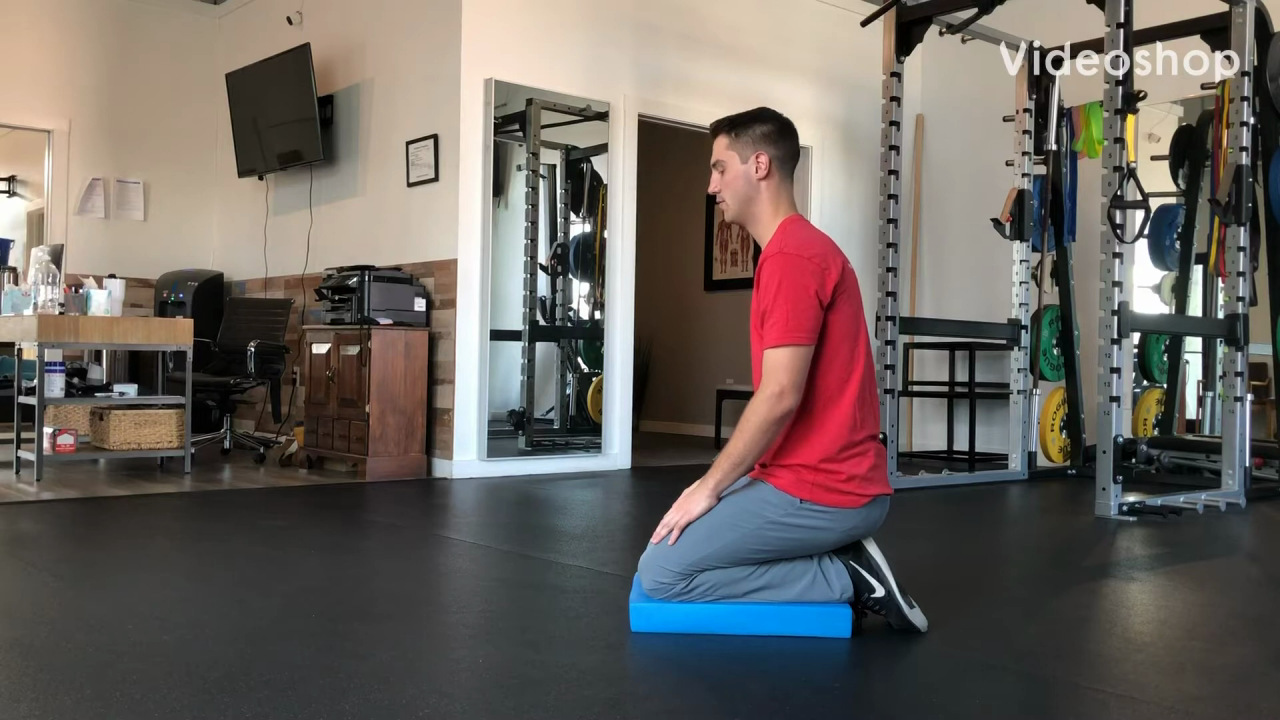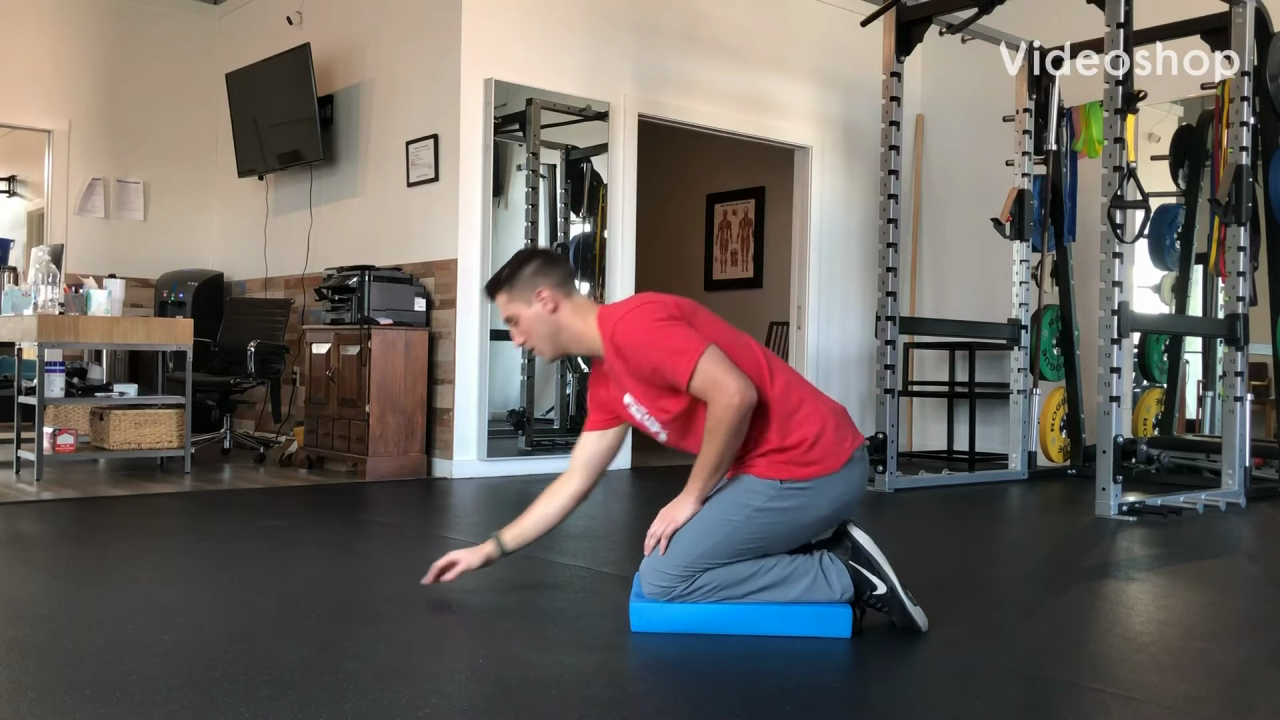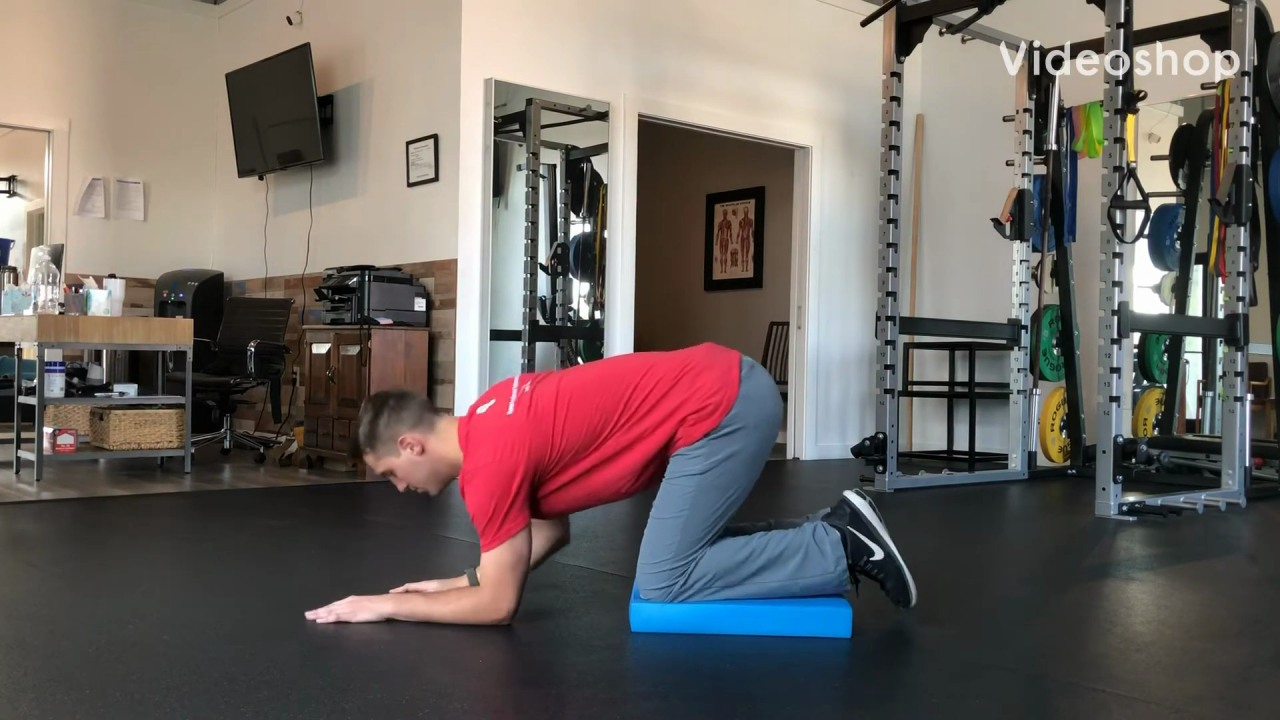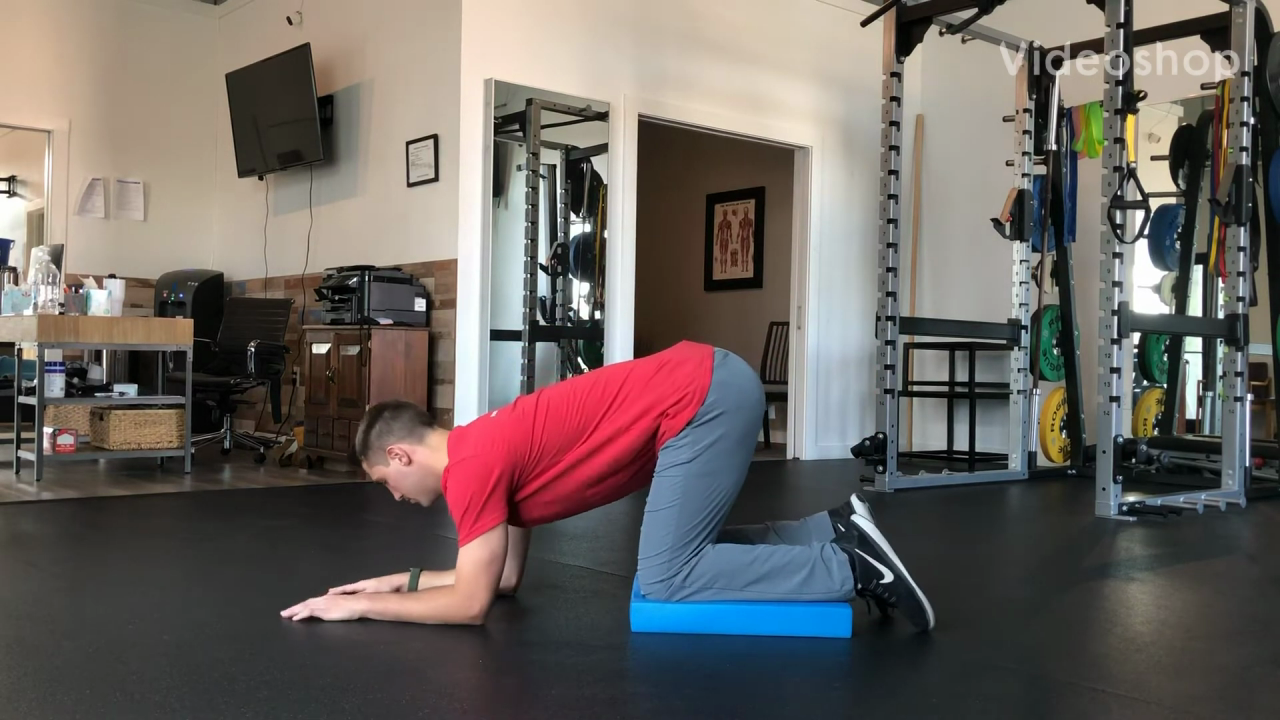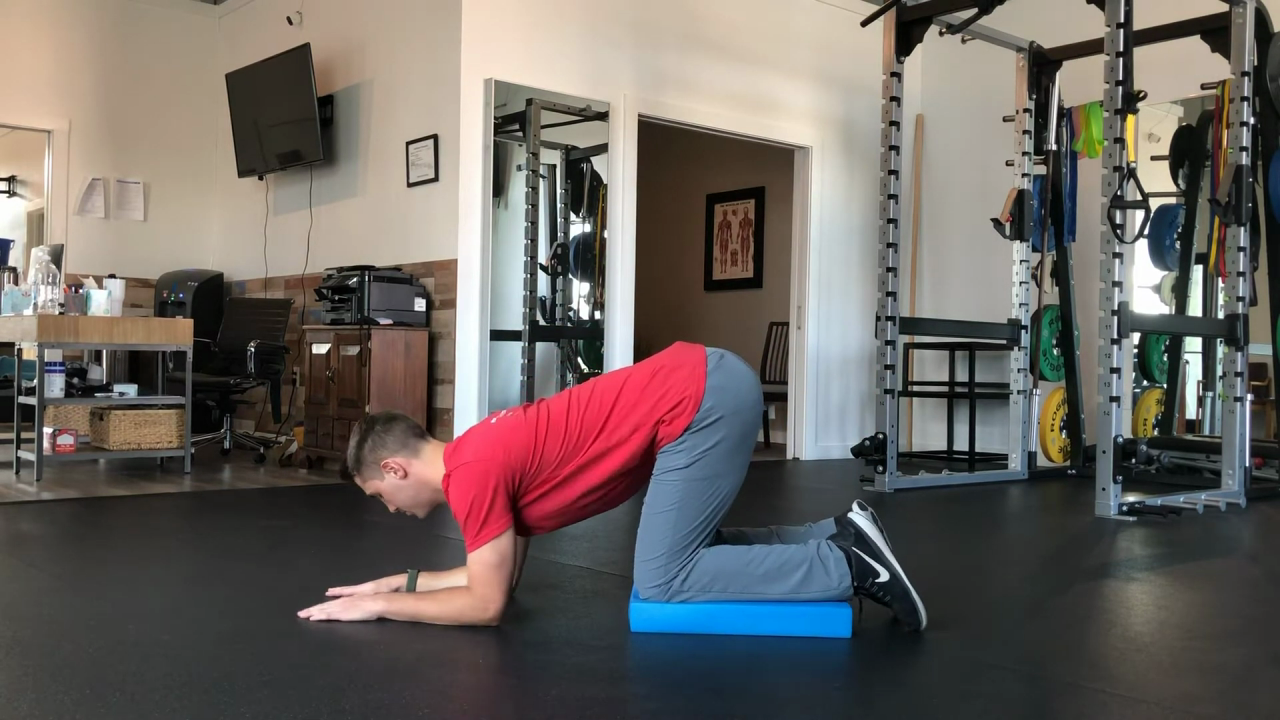
dt=1s
person 1, frame 1
left shoulder: (790, 257)
right shoulder: (800, 250)
left elbow: (780, 398)
left wrist: (709, 488)
right wrist: (715, 482)
left hip: (819, 490)
right hip: (829, 479)
left knee: (662, 572)
right knee: (683, 541)
left ankle: (845, 579)
right ankle: (840, 563)
person 1, frame 2
left shoulder: (632, 322)
right shoulder: (606, 378)
left elbow: (735, 396)
right elbow: (574, 481)
left wrist: (691, 497)
right wrist: (490, 549)
left hip: (811, 467)
right hip: (796, 463)
left knee: (663, 580)
right knee: (673, 553)
left ankle: (842, 576)
right ankle: (833, 554)
person 1, frame 3
left shoulder: (488, 462)
right shoulder: (490, 416)
left elbow: (499, 604)
right elbow: (552, 530)
left wrist: (387, 605)
right wrist: (463, 582)
left hip: (724, 409)
right hip: (733, 384)
left knee: (664, 585)
right knee: (684, 550)
left ankle: (842, 549)
right ankle: (833, 529)
person 1, frame 4
left shoulder: (471, 466)
right shoulder: (493, 454)
left elbow: (471, 602)
right elbow: (503, 576)
left wrist: (362, 606)
right wrist: (401, 580)
left hip: (705, 397)
right hip: (715, 384)
left knee: (665, 581)
right knee: (685, 551)
left ankle: (850, 567)
right ankle: (837, 531)
person 1, frame 5
left shoulder: (470, 473)
right shoulder: (486, 458)
left elbow: (486, 604)
right elbow: (494, 573)
left wrist: (379, 606)
right wrist: (399, 581)
left hip: (704, 398)
right hip: (713, 381)
left knee: (662, 582)
right knee: (684, 551)
left ankle: (846, 567)
right ankle: (840, 537)
